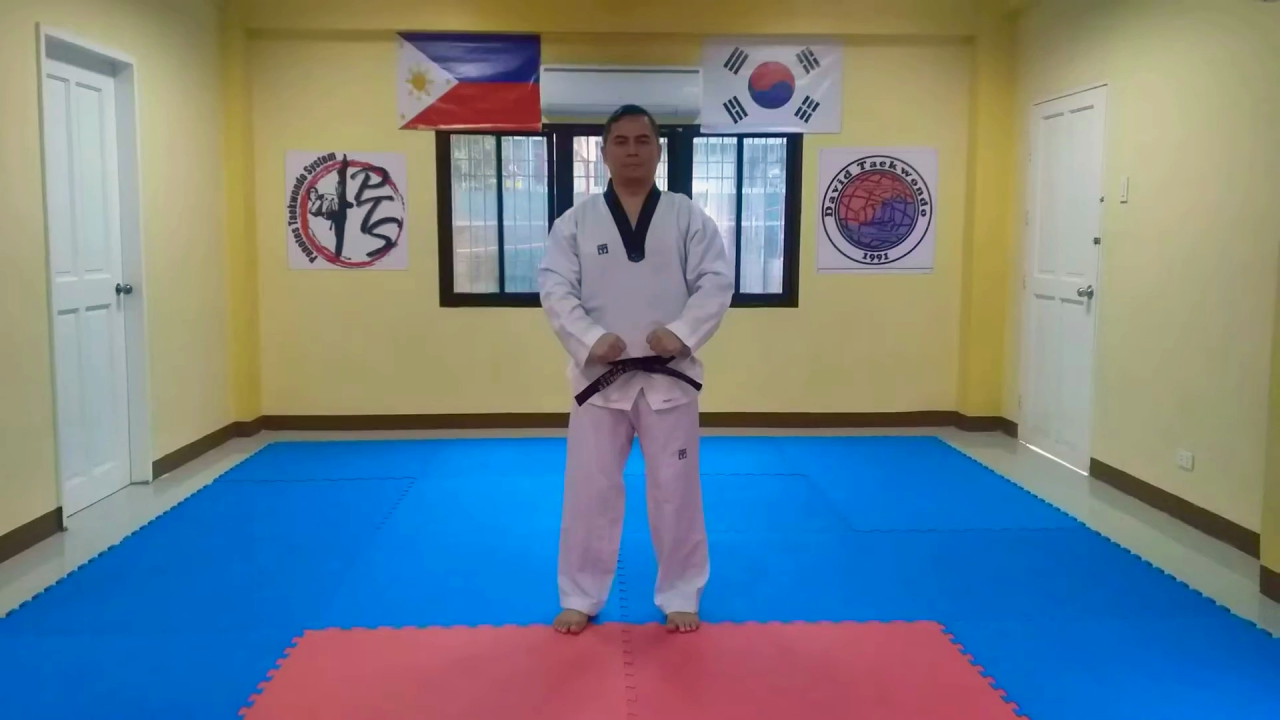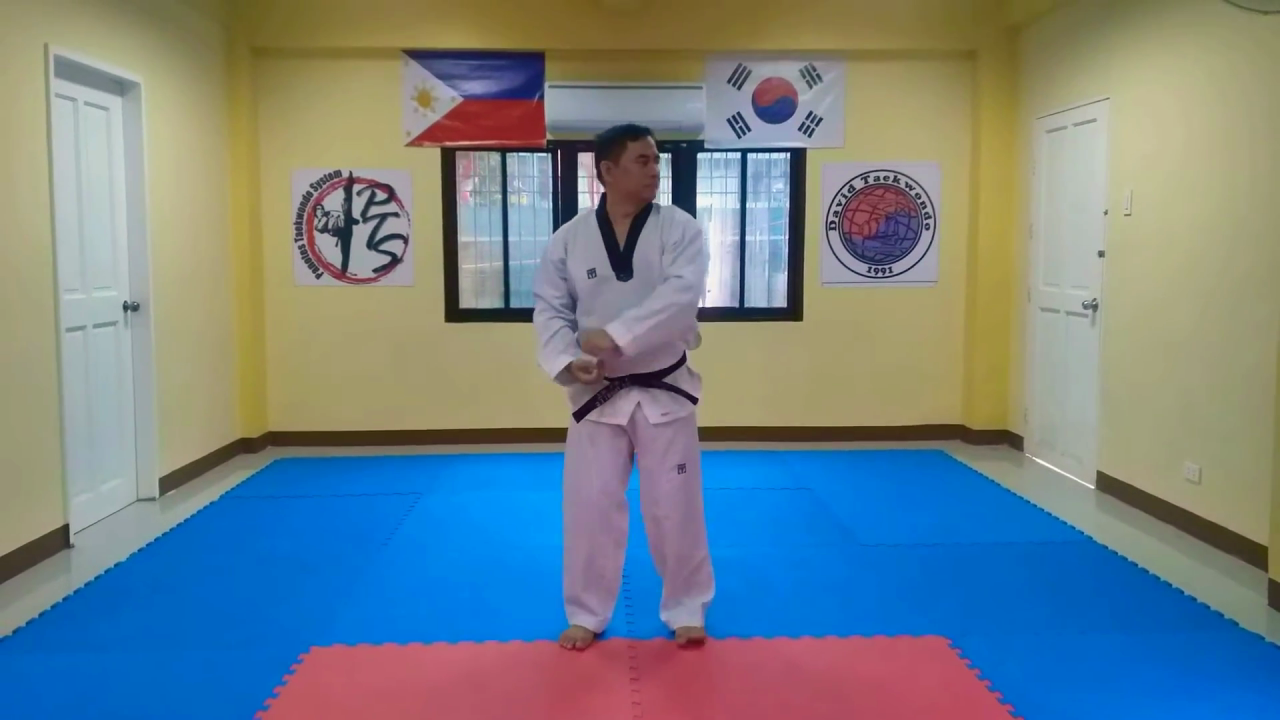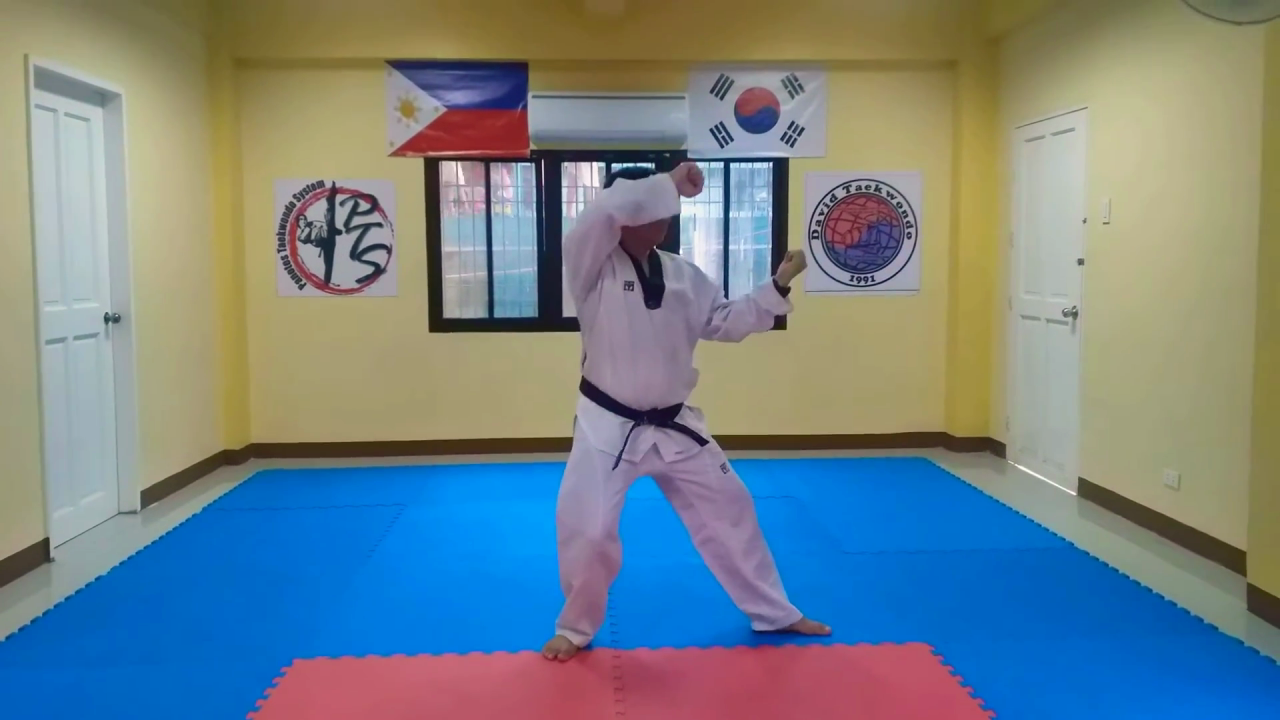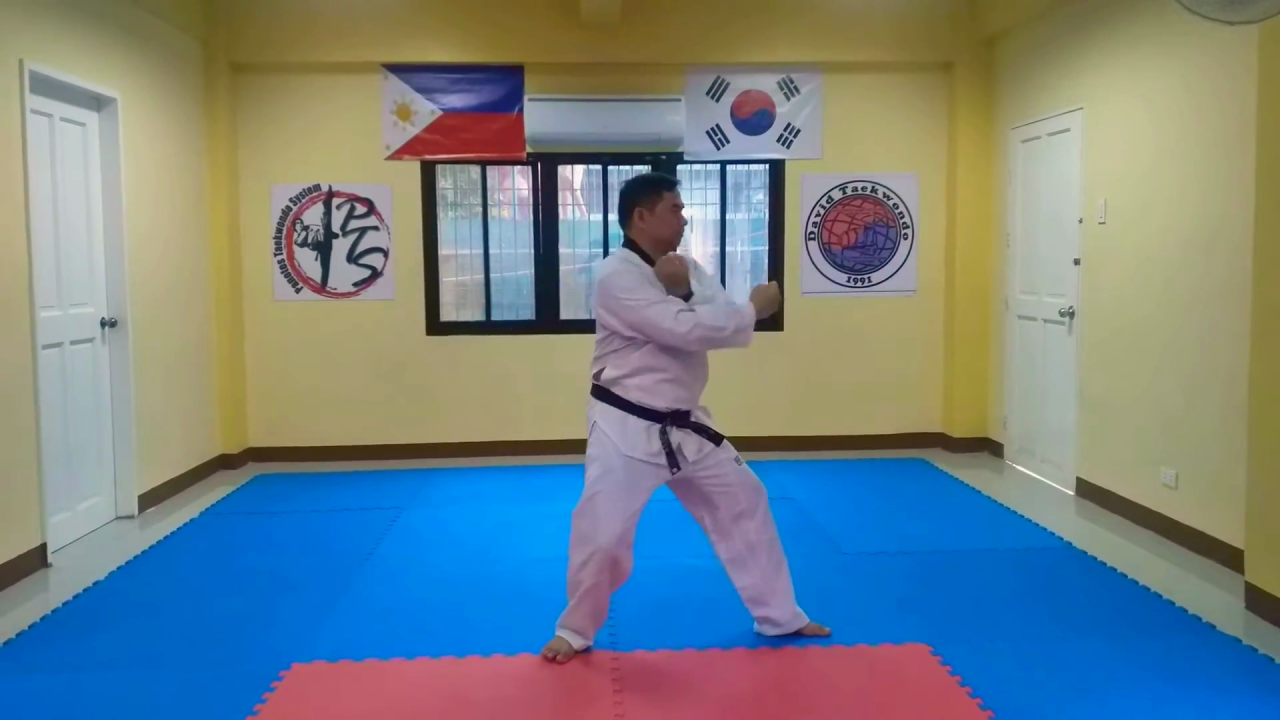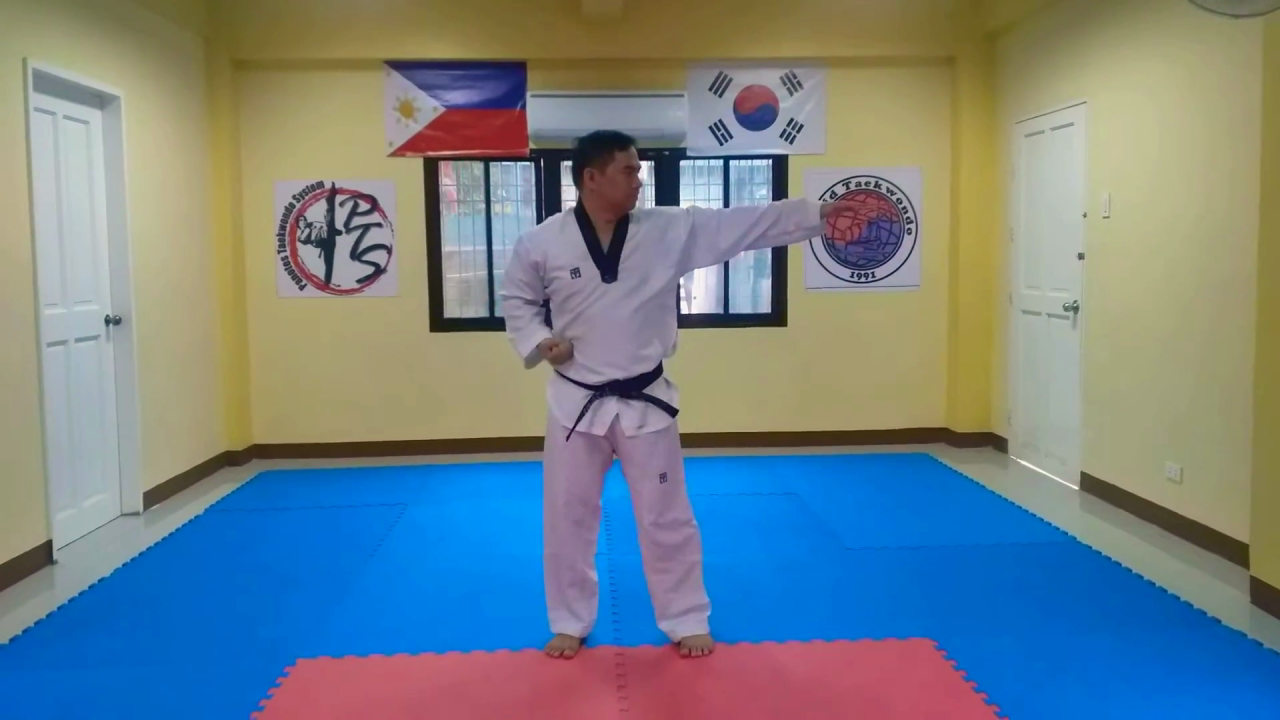
dt=1s
person 1, frame 1
left shoulder: (687, 216)
right shoulder: (576, 221)
left elbow: (717, 282)
right elbow: (554, 287)
left wrist: (683, 332)
right wrist: (589, 338)
left hip: (669, 375)
right hip: (600, 375)
left knee: (676, 489)
right knee: (590, 489)
left ankle: (680, 595)
right ankle: (579, 598)
person 1, frame 2
left shoulder: (679, 228)
right shoulder: (569, 239)
left elbow: (680, 295)
right elbow: (550, 310)
left wrist: (616, 338)
right wrist: (564, 362)
left hip: (664, 389)
right hip: (598, 393)
left knee: (675, 503)
right knee: (591, 504)
left ankle: (686, 612)
right ankle: (586, 614)
person 1, frame 3
left shoulder: (683, 274)
right shoulder: (593, 262)
left elbow: (726, 322)
right elbow: (605, 210)
left wrist: (779, 285)
right wrist: (671, 185)
left hip: (675, 424)
right hip: (608, 425)
left knee: (729, 511)
right knee: (588, 530)
left ankle: (775, 612)
right ankle: (575, 627)
person 1, frame 4
left shoulder: (681, 266)
right shoulder: (616, 276)
left elbow: (726, 316)
right elbow: (683, 329)
left wrist: (692, 287)
right wrist: (752, 309)
left hip: (683, 424)
right hip: (626, 427)
left knee: (744, 505)
right knee: (603, 534)
left ankle: (781, 616)
right ankle: (575, 629)
person 1, frame 5
left shoulder: (670, 229)
right shoulder: (542, 242)
left elbow: (745, 223)
right elbow: (516, 300)
left wrist: (817, 213)
right wrist: (538, 341)
left hip: (644, 400)
right hip: (576, 401)
left knee: (666, 515)
right knee: (569, 515)
left ankle: (687, 620)
right ankle: (570, 623)
